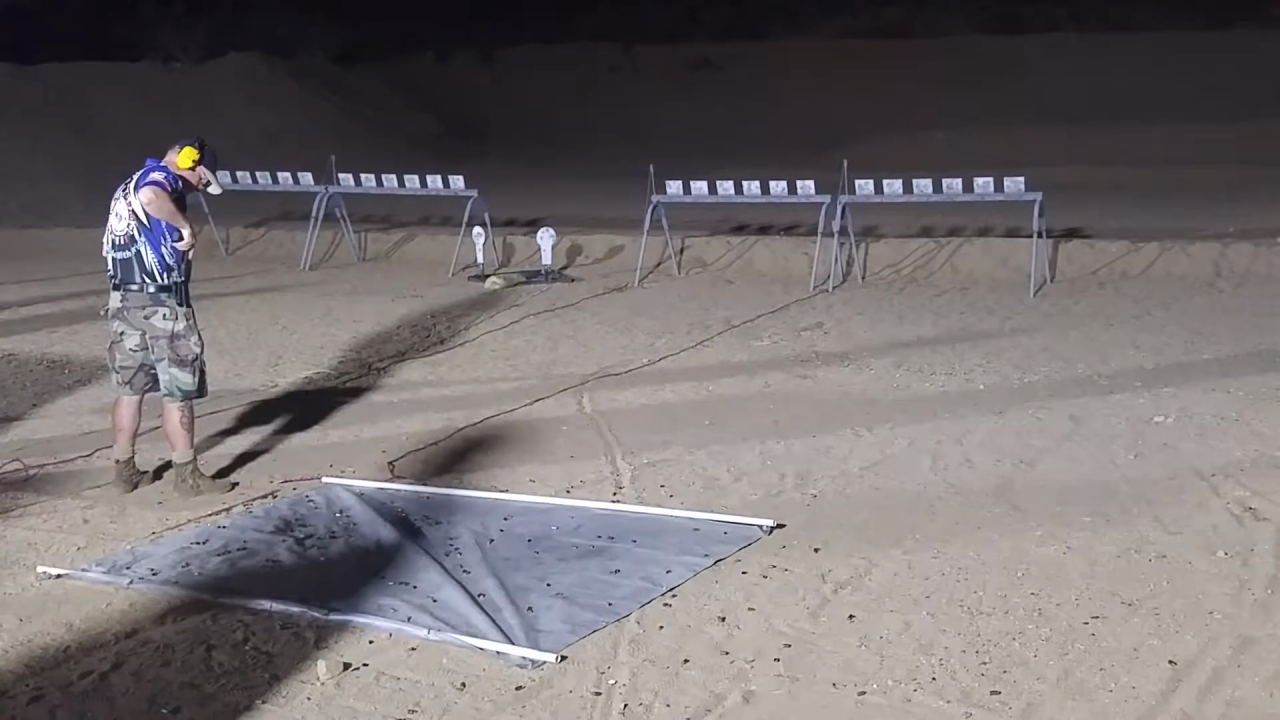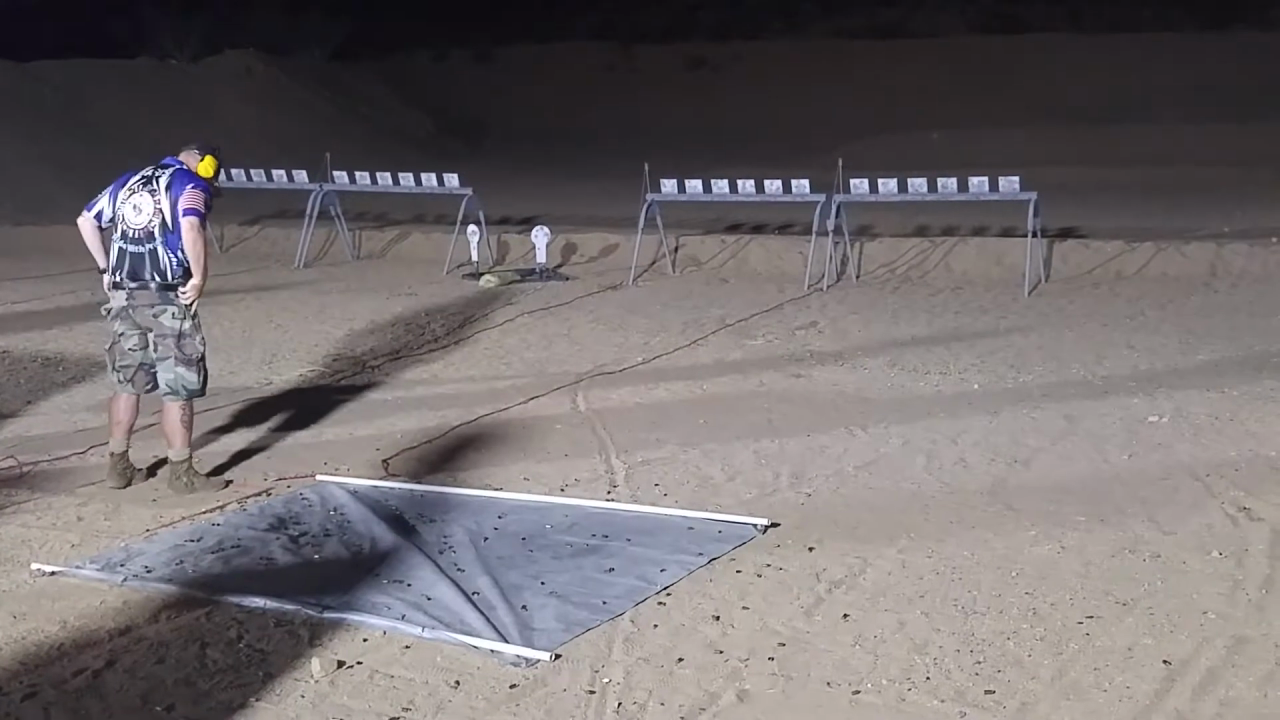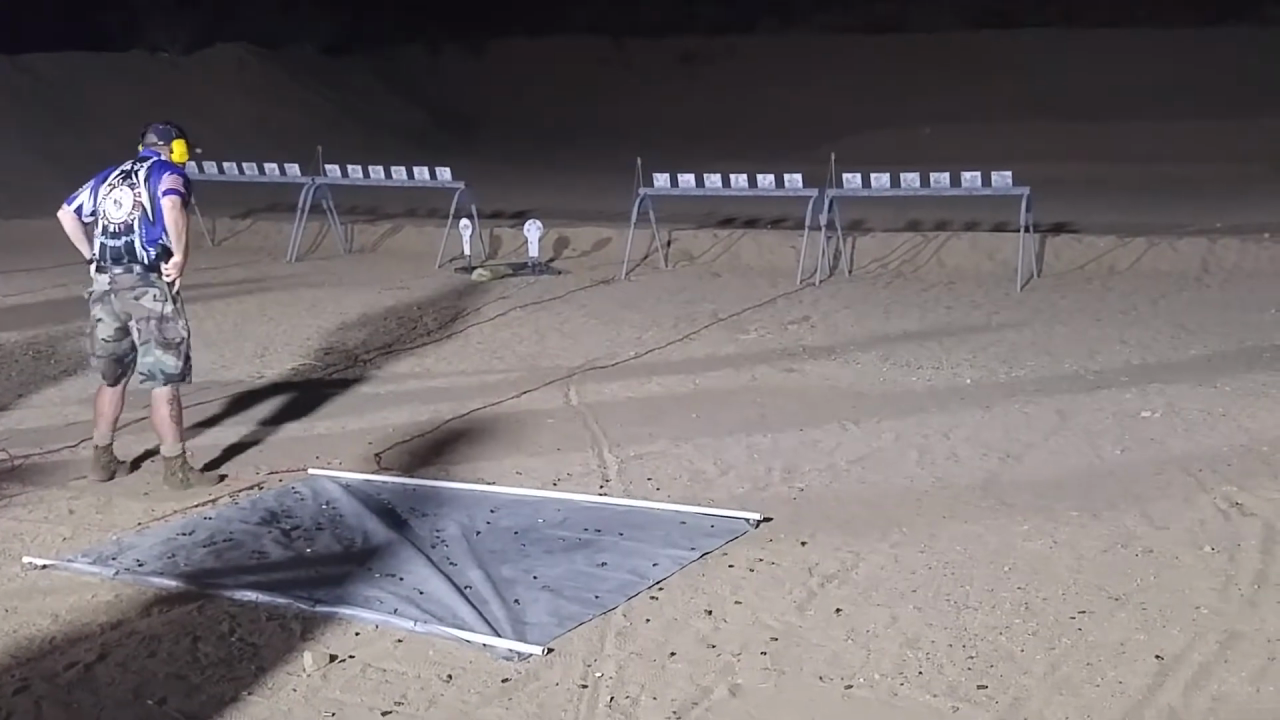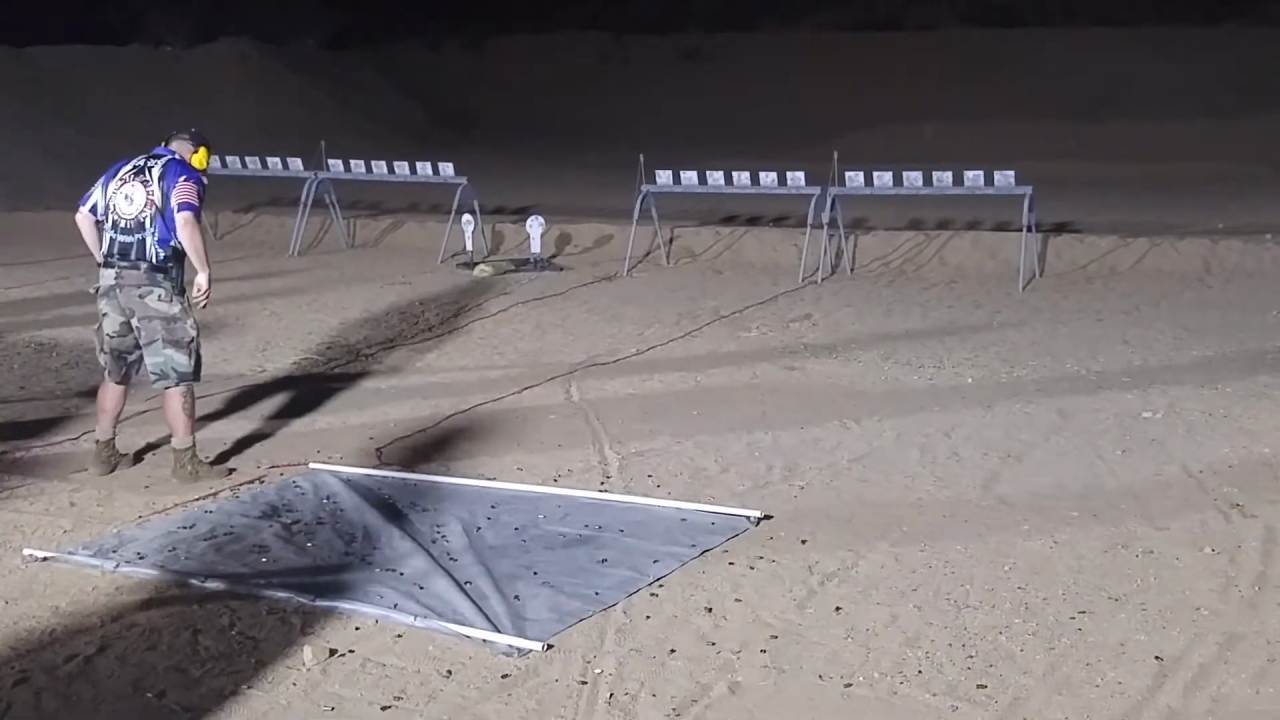
dt=1s
person 1, frame 1
left shoulder: (128, 187)
right shoulder: (162, 178)
left elbow: (110, 246)
right elbow: (151, 198)
right wrist: (185, 227)
left hip: (122, 298)
right hip: (162, 300)
left knee: (130, 387)
right knee: (178, 390)
left ankle: (125, 470)
right ankle: (187, 475)
person 1, frame 2
left shoulder: (129, 181)
right shoulder: (191, 184)
left elbow: (87, 220)
right elbow: (191, 226)
left wrist: (105, 268)
right wrist: (199, 278)
left hip: (122, 295)
right hip: (165, 296)
left knee: (127, 382)
right knee: (178, 388)
left ankle: (119, 466)
right ankle: (182, 473)
person 1, frame 3
left shoulder: (109, 176)
right shoulder: (169, 173)
left elbow: (67, 213)
right elbow: (172, 206)
left wrist: (92, 257)
right wrist: (180, 256)
left hip: (106, 285)
right hip: (148, 285)
left knee: (112, 376)
right knee: (164, 379)
left ankle: (102, 459)
right ankle: (176, 468)
person 1, frame 4
left shoulder: (121, 170)
right shoulder: (184, 175)
left elbow: (84, 216)
right elbow: (185, 222)
right wrist: (204, 271)
left hip: (112, 281)
right hip: (155, 284)
left knee: (116, 371)
right knee: (179, 375)
left ankle: (103, 452)
right ankle: (186, 462)
